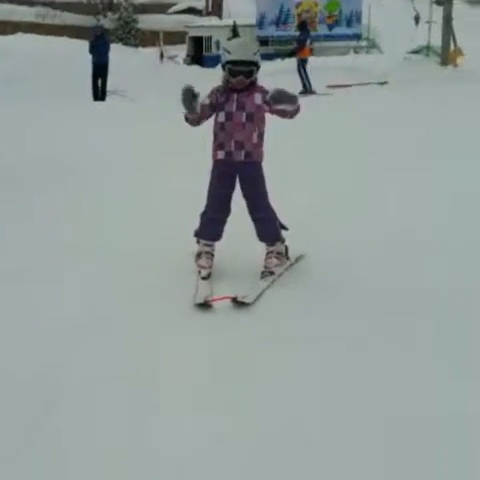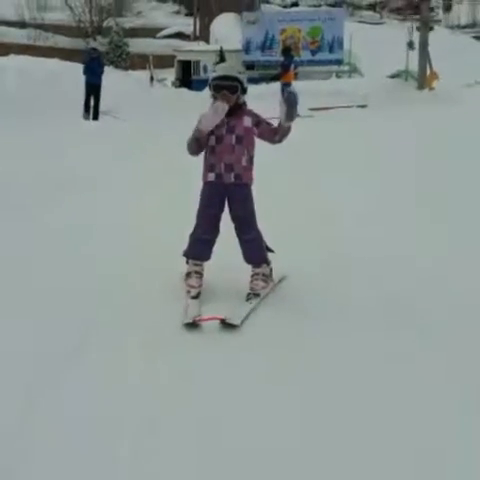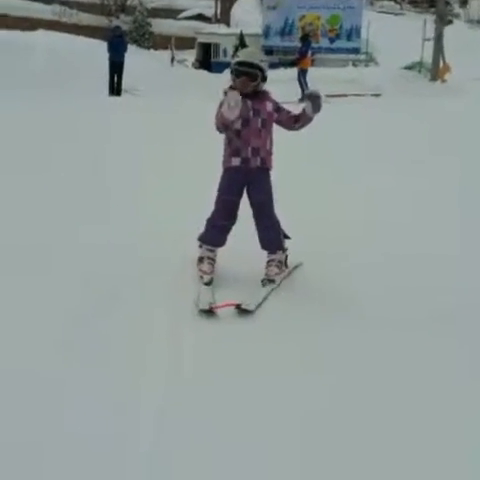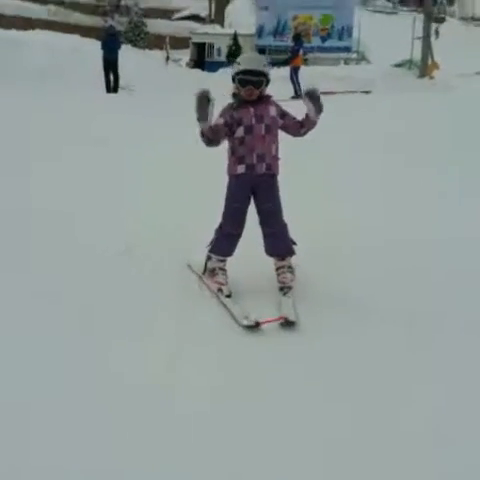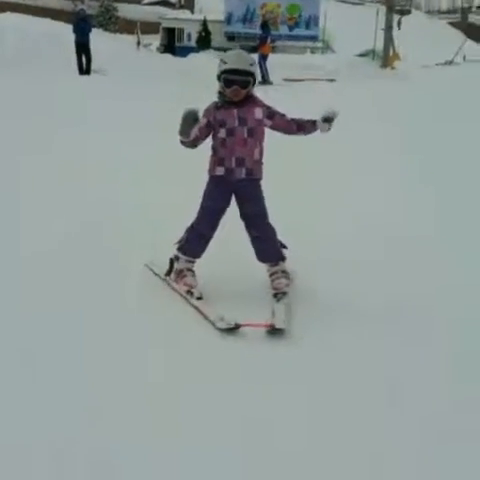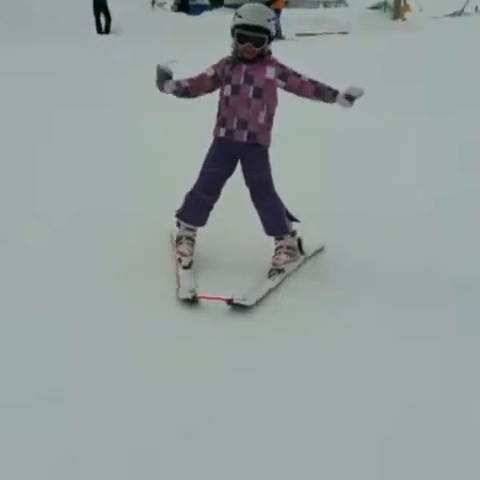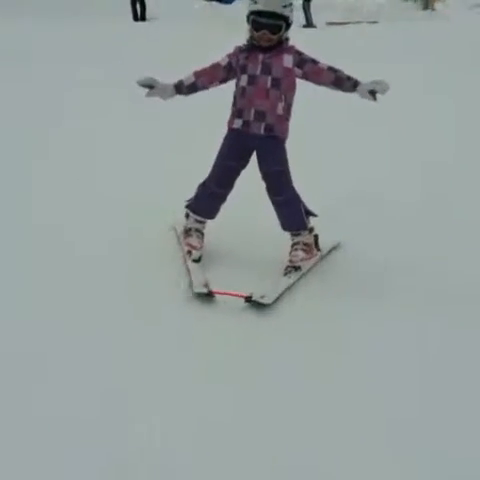
dt=0.5s
person 1, frame 1
left shoulder: (261, 95)
right shoulder: (218, 94)
left elbow: (289, 112)
right elbow: (196, 120)
left wrist: (290, 103)
right wrist: (191, 109)
left hip: (250, 160)
right hip: (222, 159)
left knee: (259, 205)
right knee: (216, 205)
left ankle: (276, 248)
right ankle: (205, 248)
person 1, frame 2
left shoulder: (249, 118)
right shoulder: (210, 118)
left elbow: (275, 136)
right elbow: (193, 149)
left wrist: (286, 119)
right wrist: (204, 126)
left hip: (240, 182)
right hip: (213, 181)
left knee: (247, 227)
right knee: (205, 226)
left ankle: (261, 269)
right ankle: (194, 268)
person 1, frame 3
left shoulder: (268, 103)
right shoulder: (228, 102)
left elbow: (293, 122)
right elbow: (221, 127)
left wrist: (310, 111)
right wrist: (229, 113)
left hip: (260, 168)
right hip: (234, 166)
left knee: (265, 213)
right knee: (223, 212)
left ankle: (277, 256)
right ankle: (207, 253)
person 1, frame 4
left shoulder: (272, 108)
right shoulder: (231, 111)
left elbow: (298, 129)
right elbow: (212, 139)
left wrist: (313, 114)
right wrist: (204, 120)
left hip: (267, 175)
right hip: (239, 175)
left knee: (273, 221)
right knee: (232, 222)
left ankle: (284, 263)
right ankle: (215, 264)
person 1, frame 5
left shoulder: (260, 109)
right shoulder: (214, 110)
left elbow: (287, 124)
right elbow: (194, 140)
left wrist: (317, 125)
right wrist: (188, 131)
left hip: (249, 178)
right hip: (219, 176)
left knee: (259, 225)
right knee: (205, 222)
left ankle: (277, 268)
right ankle: (182, 265)
person 1, frame 6
left shoulder: (274, 69)
right shoulder: (226, 66)
left elbow: (304, 85)
right elbow: (197, 86)
left wrist: (338, 96)
right wrist: (170, 85)
left hip: (256, 143)
right hip: (224, 139)
left knee: (263, 193)
right knee: (205, 188)
left ankle: (286, 241)
right ankle: (185, 233)
person 1, frame 7
left shoulder: (292, 57)
right shoulder: (240, 55)
left elbow: (324, 72)
right elbow: (209, 73)
left wrist: (358, 87)
right wrist: (172, 88)
left hip: (272, 133)
right hip: (239, 130)
left knee: (280, 187)
right knee: (218, 180)
left ankle: (304, 238)
right ankle: (194, 225)
